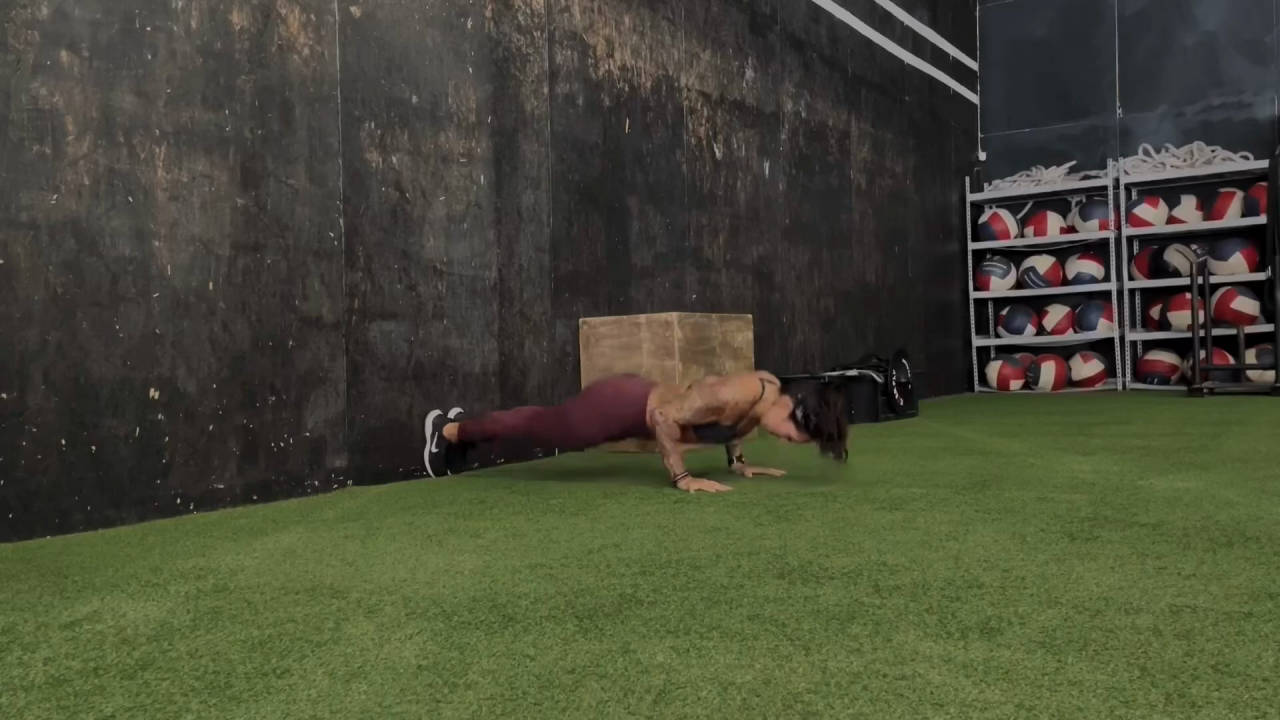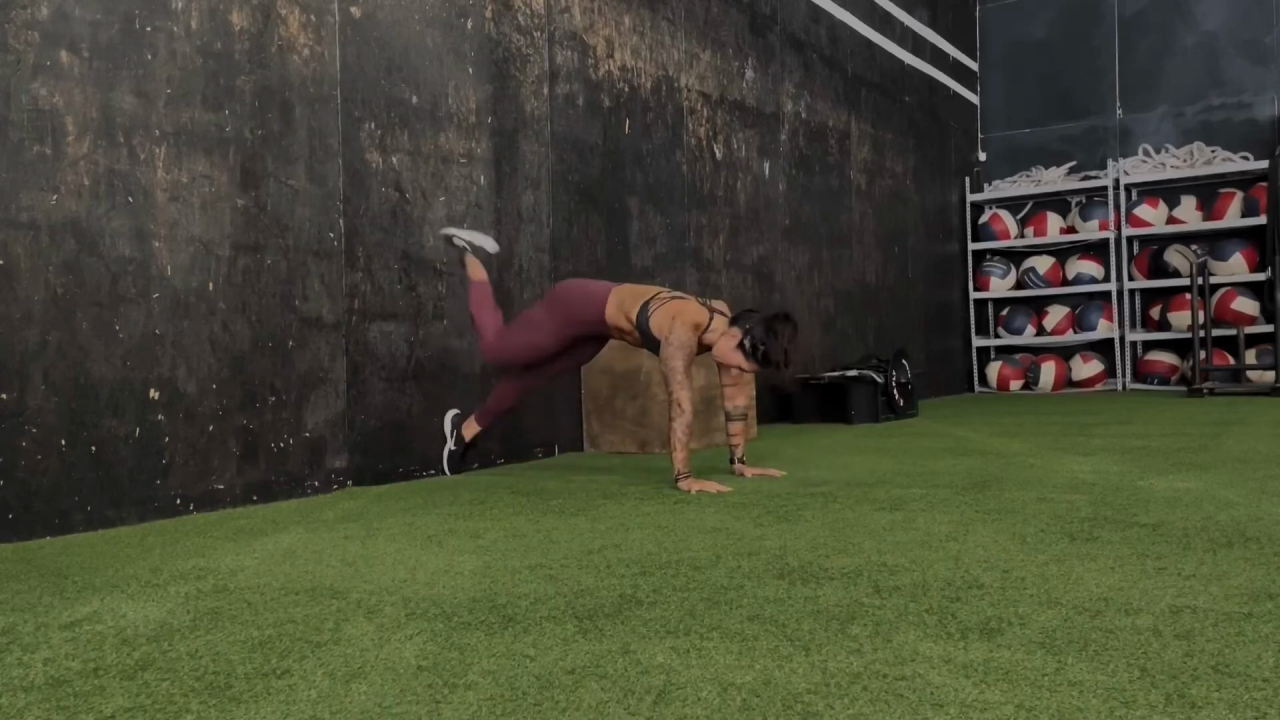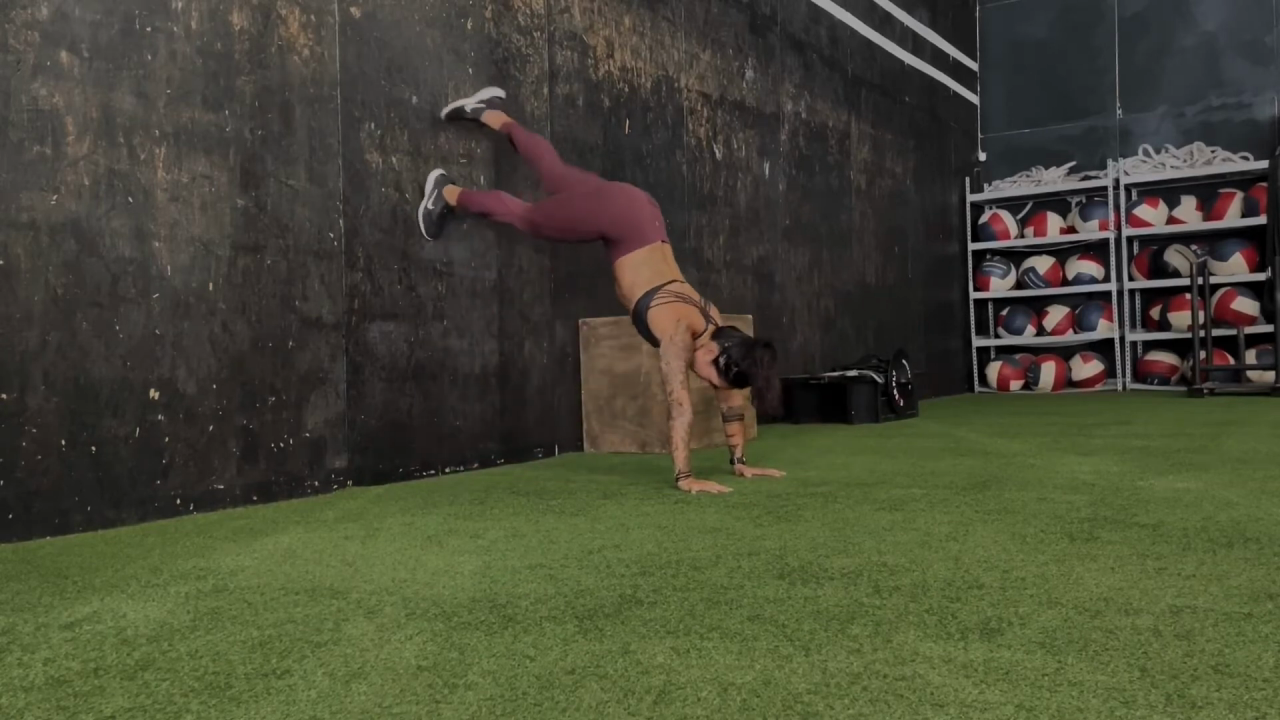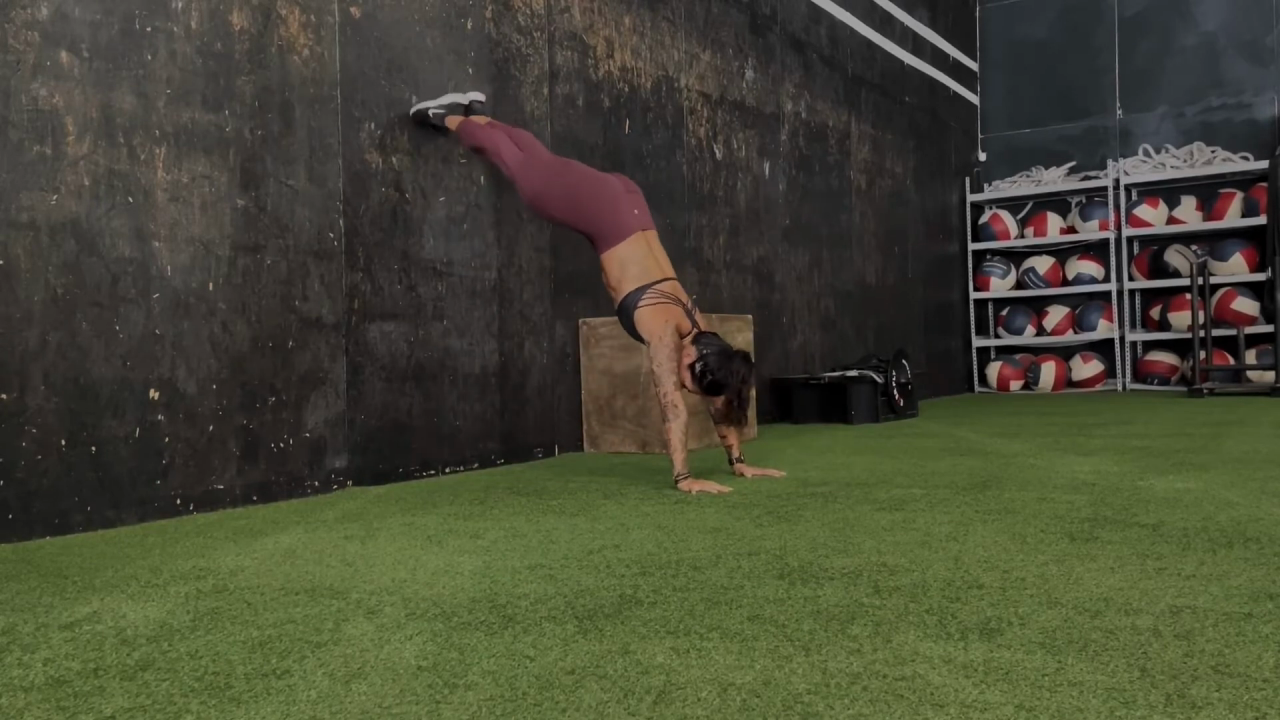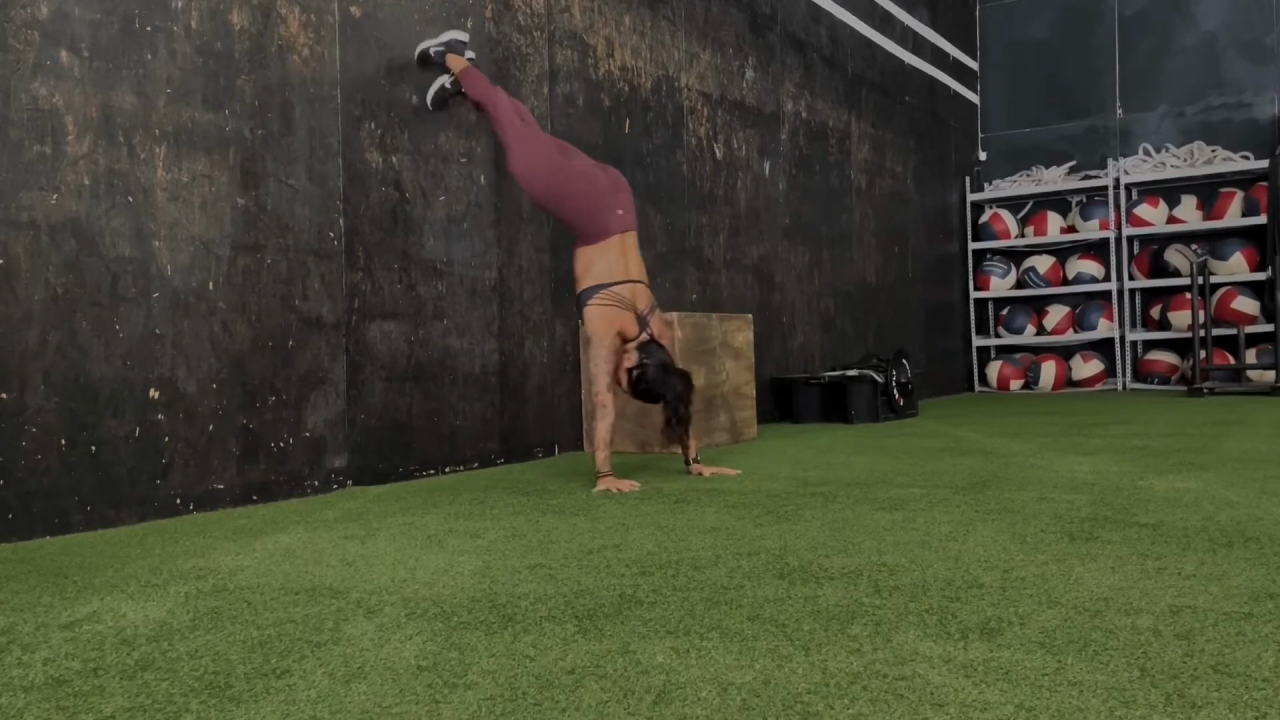
dt=1s
person 1, frame 1
left shoulder: (768, 390)
right shoulder: (741, 396)
right elbow: (665, 414)
left wrist: (737, 459)
right wrist: (682, 477)
left hip: (638, 399)
right hip: (621, 407)
left knee: (541, 420)
right knee: (528, 425)
left ankle: (461, 423)
right ankle: (447, 429)
person 1, frame 2
left shoulder: (730, 328)
right shoulder: (684, 330)
left elbow: (736, 397)
right elbow: (680, 404)
left wrist: (739, 461)
right wrist: (684, 477)
left hip: (599, 321)
right hip: (579, 306)
left knee: (529, 377)
right knee: (496, 348)
left ankle: (465, 432)
right ankle: (470, 253)
person 1, frame 3
left shoulder: (719, 332)
right shoulder: (679, 332)
left elbow: (731, 399)
right elbow: (679, 404)
left wrist: (740, 461)
right wrist: (685, 477)
left hip: (639, 214)
right hip: (617, 214)
left knee: (557, 178)
right knee: (523, 216)
left ankle: (492, 112)
right ankle: (446, 193)
person 1, frame 4
left shoulder: (698, 327)
right shoulder: (665, 330)
left elbow: (719, 401)
right elbow: (672, 405)
left wrist: (738, 461)
right wrist: (684, 477)
left hip: (624, 198)
right hip: (602, 206)
left knee: (546, 164)
right knee: (521, 167)
left ankle: (477, 116)
right ankle: (451, 118)
person 1, frame 5
left shoulder: (657, 332)
right shoulder: (610, 332)
left elbow: (675, 396)
right elbow: (602, 403)
left wrist: (695, 461)
right wrist: (604, 476)
left hip: (613, 195)
right hip: (592, 202)
left knee: (535, 141)
right knee: (519, 139)
left ankle: (466, 78)
right ankle: (451, 56)
